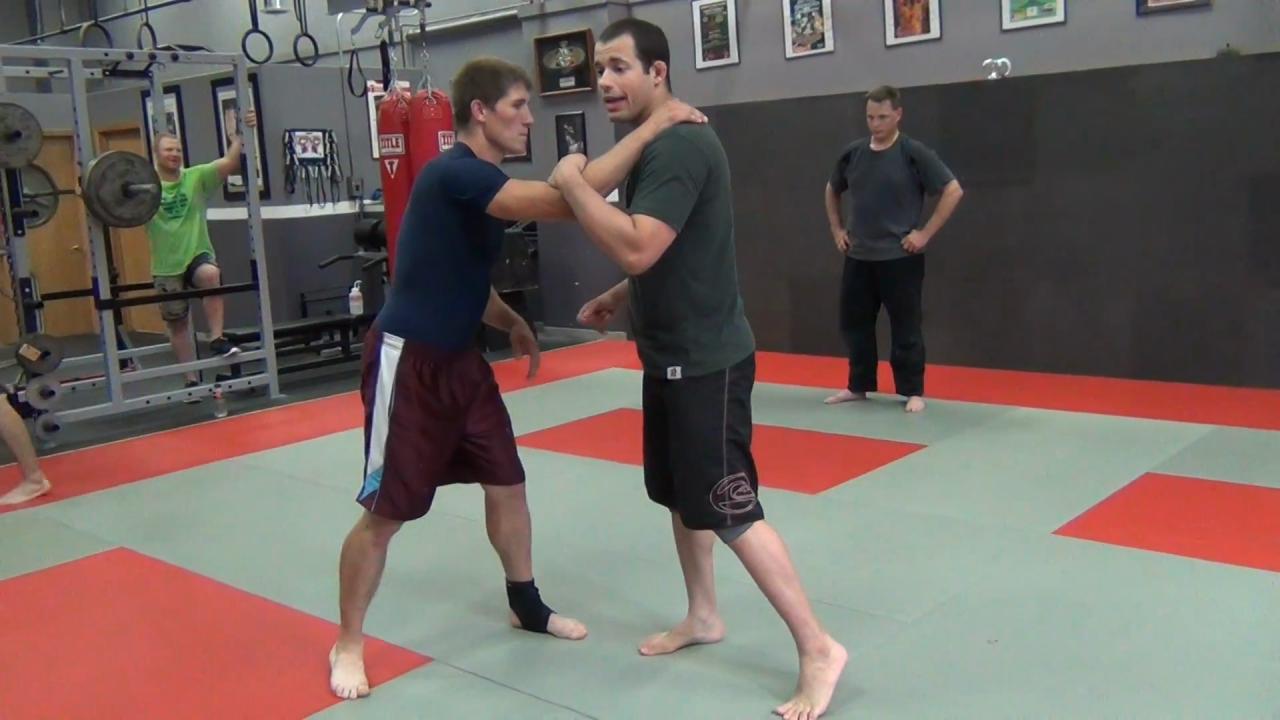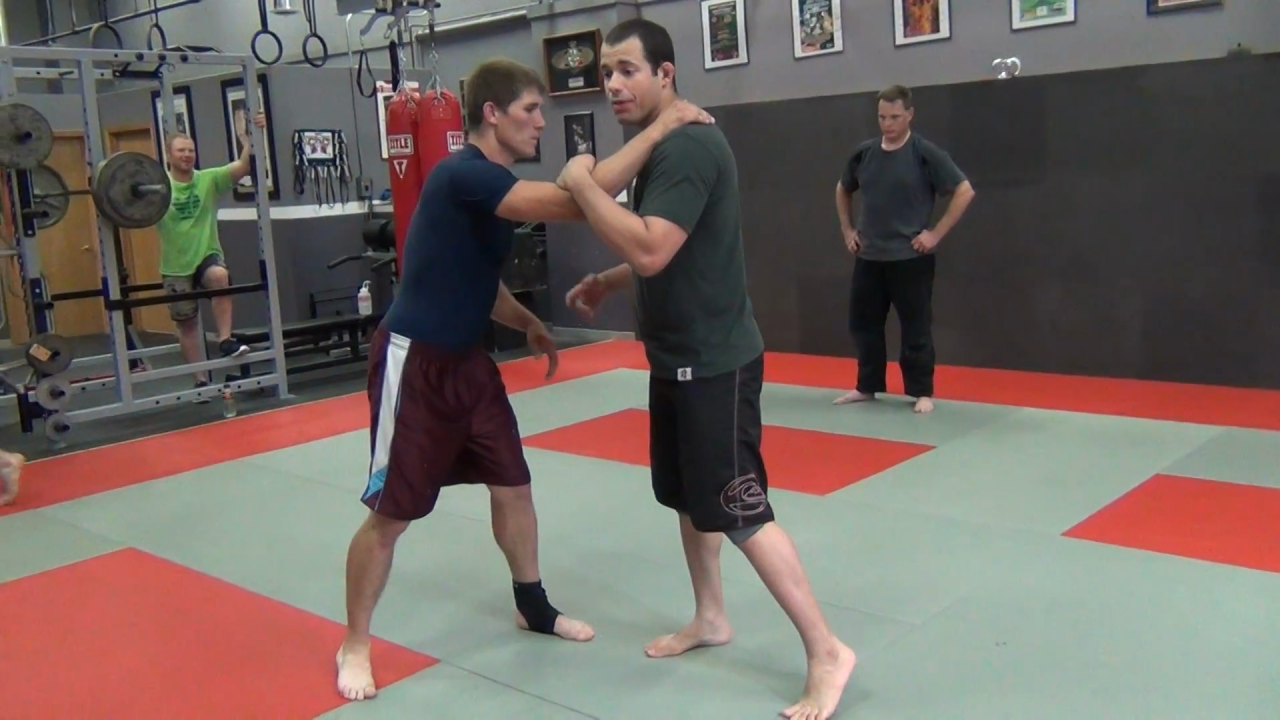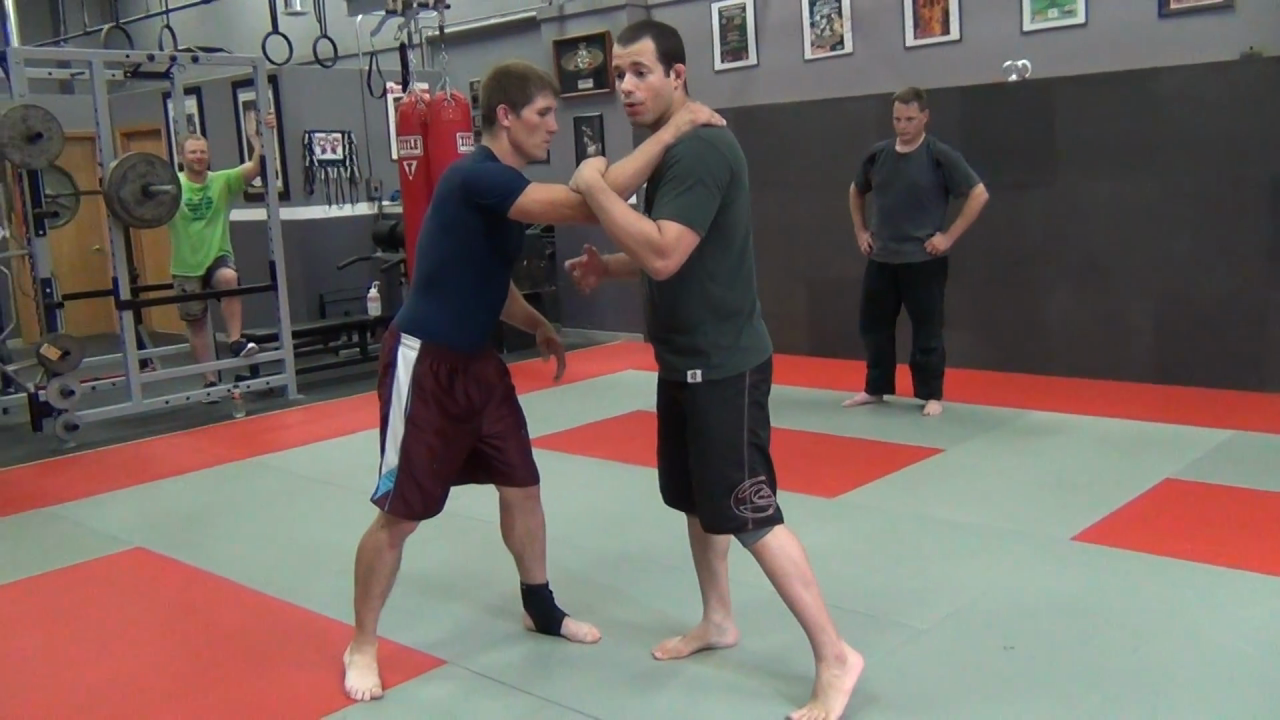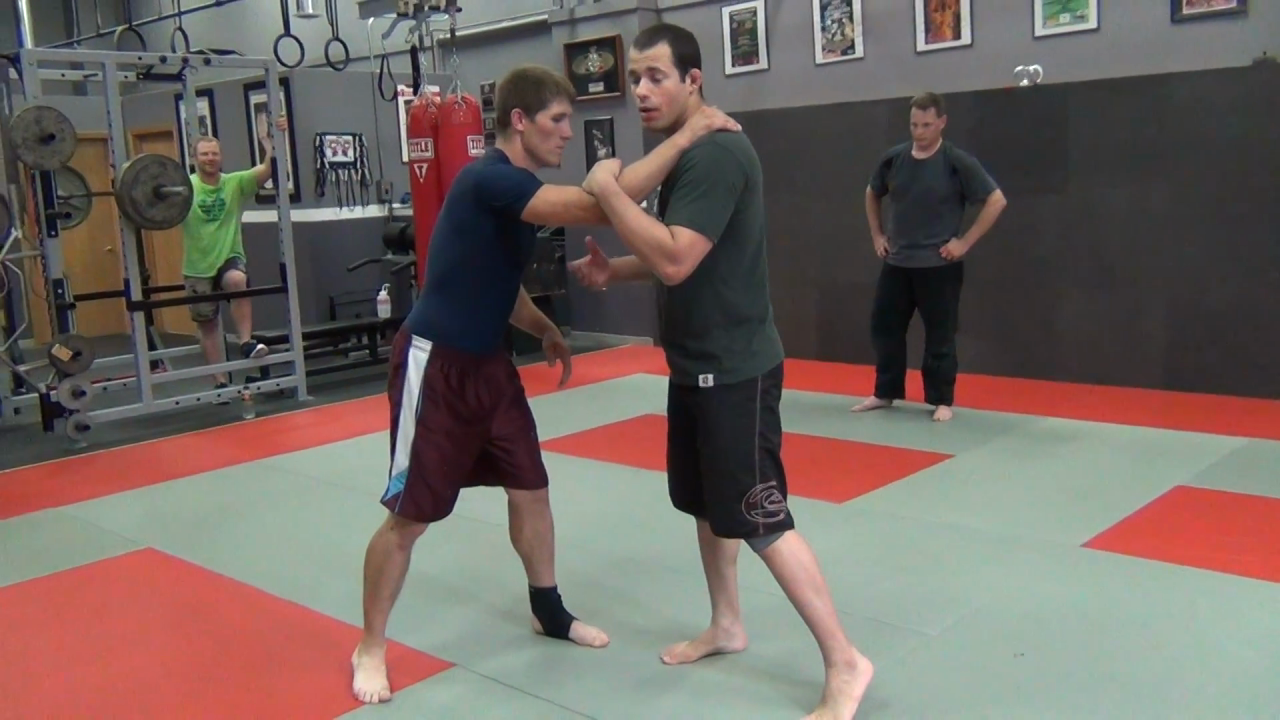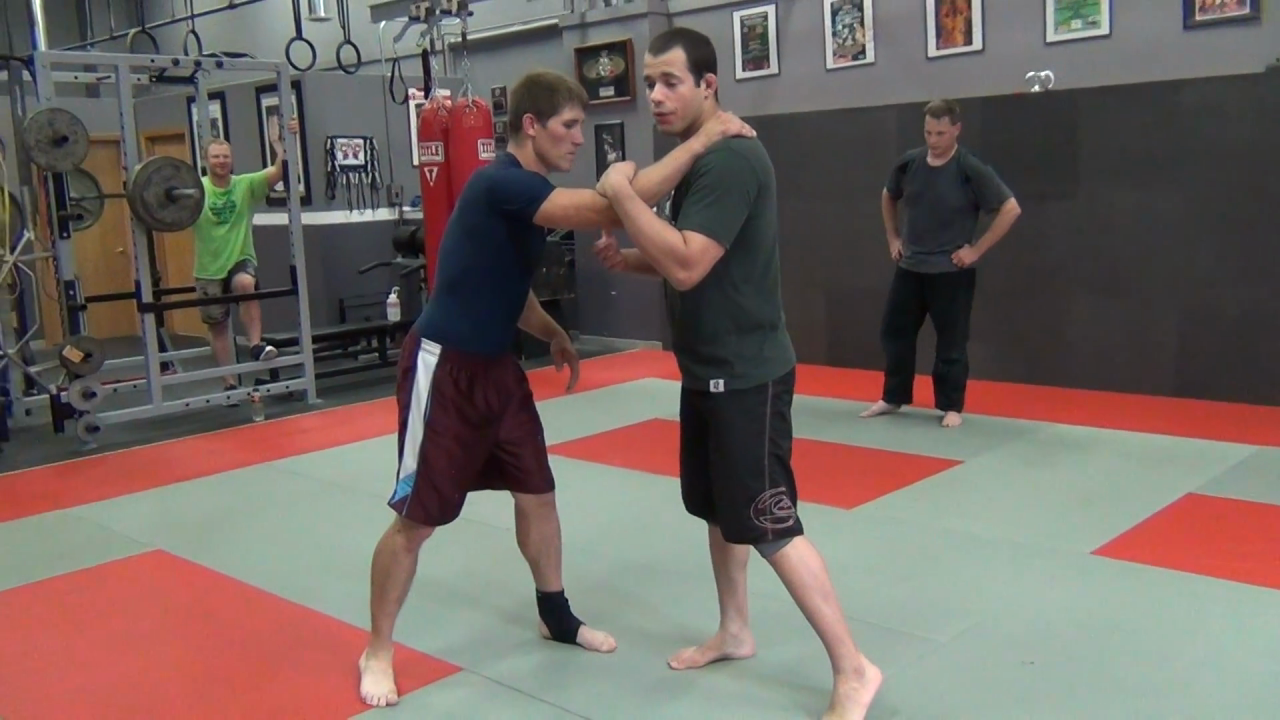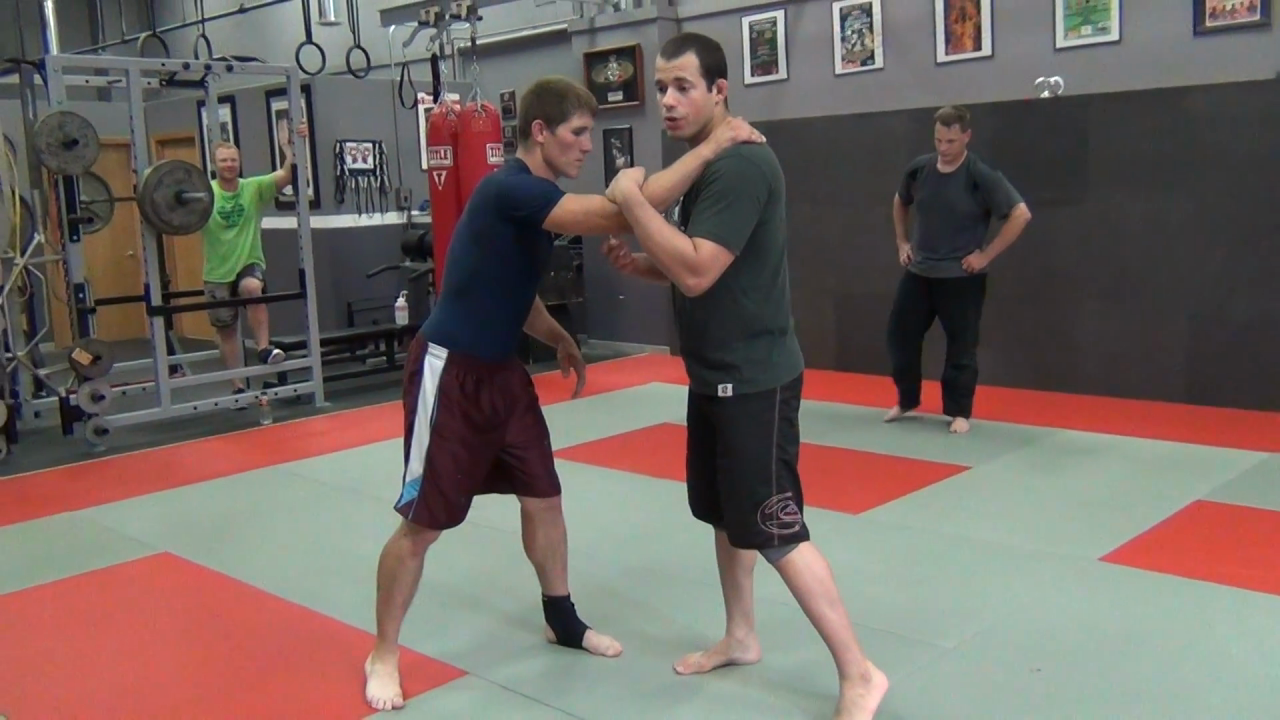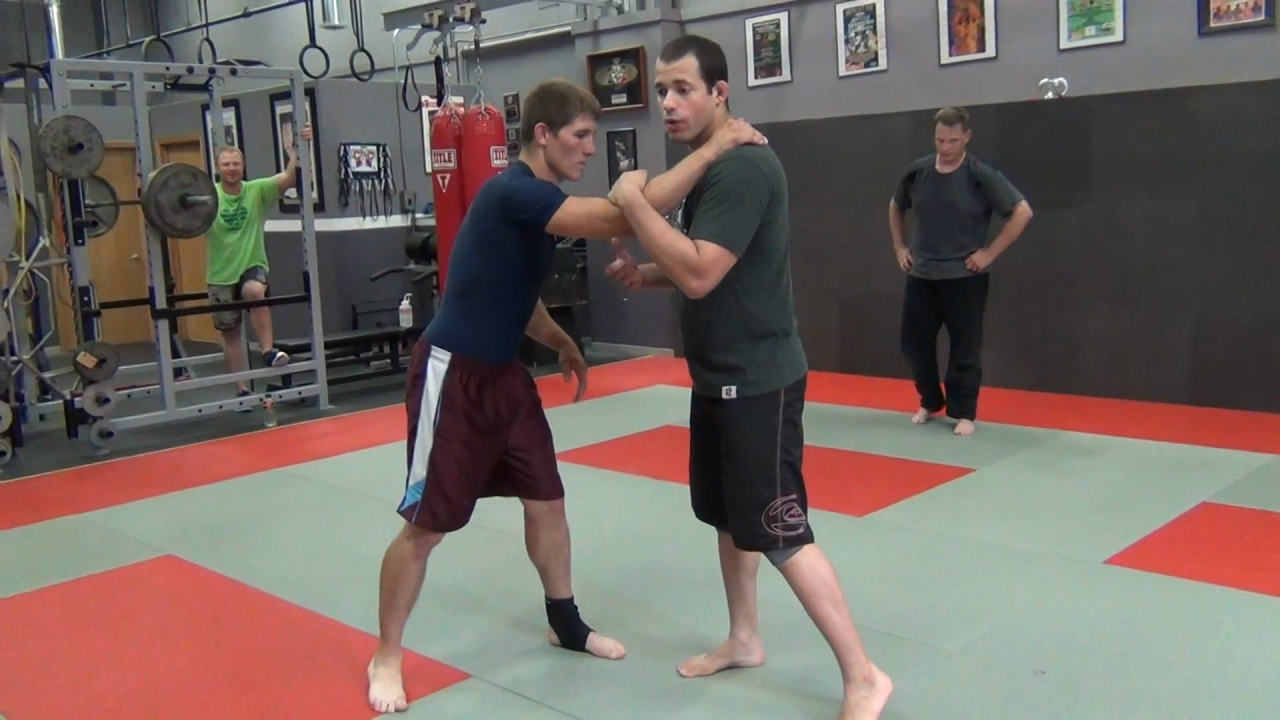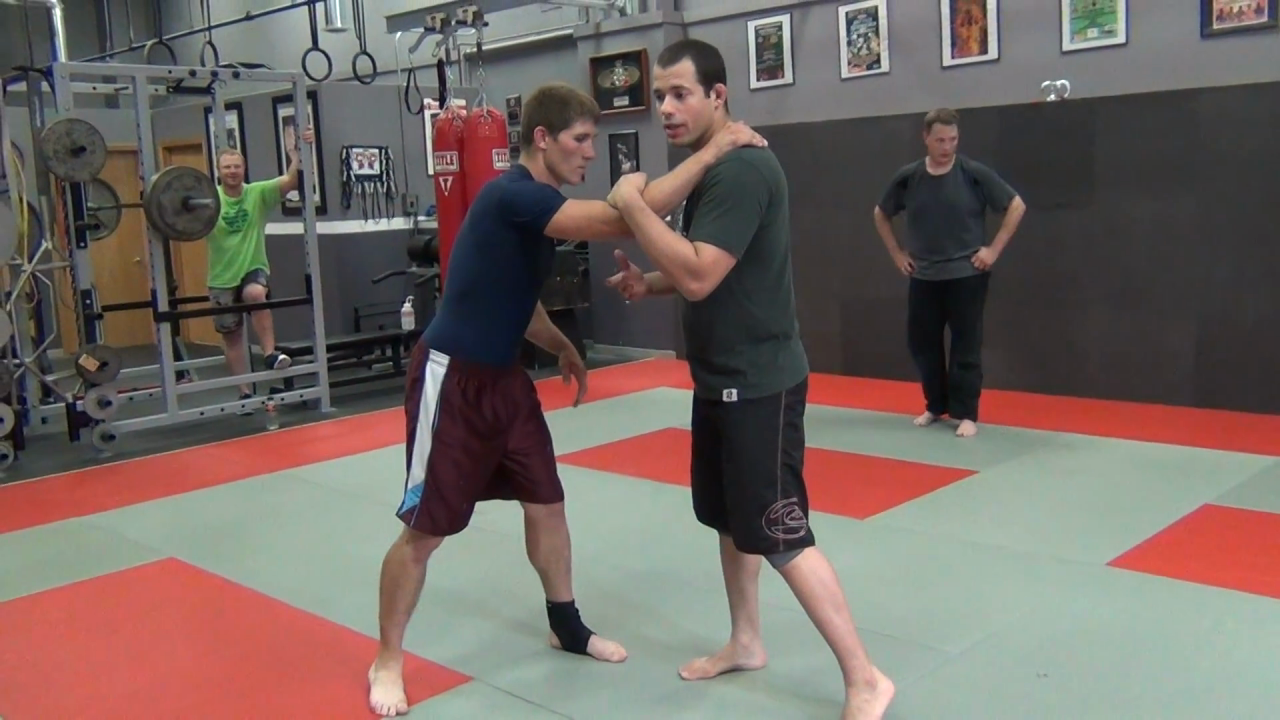
dt=0.2s
person 1, frame 1
left shoulder: (679, 146)
right shoulder: (662, 143)
left elbow: (637, 249)
left wrist: (573, 182)
right wrist: (616, 297)
left hip: (706, 359)
right hip: (673, 353)
left knee: (729, 510)
right knee: (680, 493)
left ankle: (818, 649)
right ankle: (703, 616)
person 1, frame 2
left shoulder: (688, 147)
right shoulder: (664, 145)
left elbow: (651, 251)
left wrist: (581, 182)
right wrist: (607, 282)
left hip: (714, 361)
right hip: (678, 356)
left knee: (739, 512)
right knee: (687, 495)
left ankle: (827, 653)
right ankle: (710, 618)
person 1, frame 3
left shoulder: (701, 149)
right shoulder: (674, 148)
left elbow: (665, 254)
left wrist: (594, 185)
right wrist: (607, 268)
left hip: (723, 364)
right hip: (685, 358)
left knee: (749, 515)
right knee: (695, 498)
left ankle: (835, 657)
right ankle: (717, 621)
person 1, frame 4
left shoulder: (716, 153)
right shoulder: (688, 152)
left elbow: (677, 260)
left wrist: (608, 189)
right wrist: (614, 270)
left hip: (735, 369)
right hip: (697, 363)
left knee: (760, 520)
right knee: (706, 503)
left ankle: (845, 663)
right ankle: (726, 626)
person 1, frame 5
left shoulder: (730, 159)
right shoulder: (700, 156)
left elbow: (688, 265)
left wrist: (622, 191)
right wrist: (629, 258)
left hip: (746, 373)
right hip: (709, 367)
left knee: (768, 524)
right knee: (716, 507)
right ankle: (734, 631)
person 1, frame 6
left shoulder: (741, 165)
right shoulder: (708, 162)
left elbow: (698, 272)
left wrist: (632, 198)
right wrist: (639, 261)
left hip: (754, 378)
right hip: (716, 373)
left knee: (775, 530)
right knee: (723, 511)
right ankle: (740, 636)
person 1, frame 7
left shoulder: (743, 167)
right shoulder: (711, 164)
left elbow: (701, 274)
left wrist: (634, 201)
right wrist: (645, 273)
left hip: (757, 380)
right hip: (720, 374)
left knee: (779, 531)
right knee: (727, 513)
right ankle: (744, 639)
person 1, frame 8
left shoulder: (741, 169)
right shoulder: (714, 167)
left elbow: (700, 276)
left wrist: (633, 203)
right wrist: (648, 282)
left hip: (758, 383)
right hip: (722, 377)
left knee: (778, 534)
right knee: (728, 517)
right ankle: (745, 642)
person 2, frame 1
left shoulder: (485, 182)
right shoulder: (453, 175)
right elbow: (567, 201)
left wrist: (509, 321)
right wrist: (651, 127)
left hip: (459, 359)
right hip: (407, 362)
left knee: (507, 484)
right knee: (385, 513)
left ankle: (526, 604)
right ankle: (348, 644)
person 2, frame 2
left shoulder: (496, 184)
right shoulder: (462, 176)
right elbow: (576, 202)
left wrist: (527, 322)
right wrist: (659, 128)
left hip: (466, 360)
right hip: (414, 362)
left knee: (513, 484)
right knee: (390, 513)
left ankle: (533, 605)
right ankle: (355, 645)
person 2, frame 3
left shoulder: (507, 186)
right shoulder: (476, 179)
right elbow: (589, 204)
left wrist: (537, 325)
right wrist: (671, 131)
left hip: (477, 361)
right hip: (425, 363)
left knee: (522, 485)
right knee: (399, 513)
left ankle: (540, 607)
right ankle: (362, 646)
person 2, frame 4
left shoulder: (520, 188)
right shoulder: (489, 181)
right elbow: (601, 205)
left wrist: (544, 328)
right wrist: (686, 135)
left hip: (487, 362)
right hip: (435, 366)
left knee: (530, 488)
right knee: (408, 516)
left ankle: (548, 611)
right ankle: (370, 648)
person 2, frame 5
left shoulder: (530, 192)
right shoulder: (501, 185)
right elbow: (613, 207)
left wrist: (553, 333)
right wrist: (701, 140)
left hip: (495, 366)
right hip: (443, 368)
left knee: (537, 493)
right knee: (416, 519)
left ankle: (556, 616)
right ankle: (377, 651)
person 2, frame 6
left shoulder: (538, 197)
right shoulder: (510, 190)
right elbow: (621, 213)
left wrist: (558, 338)
right wrist: (711, 146)
left hip: (501, 369)
right hip: (450, 372)
left knee: (543, 496)
right knee: (422, 522)
left ankle: (562, 619)
right ankle: (383, 654)
person 2, frame 7
left shoulder: (541, 200)
right shoulder: (513, 193)
right elbow: (624, 216)
left wrist: (561, 342)
right wrist: (713, 148)
left hip: (504, 373)
right hip: (453, 375)
left knee: (546, 499)
right knee: (425, 525)
left ankle: (565, 622)
right ankle: (386, 657)
person 2, frame 8
left shoulder: (541, 205)
right shoulder: (512, 197)
right elbow: (625, 219)
left wrist: (561, 346)
right wrist: (712, 151)
left hip: (503, 376)
right hip: (452, 379)
left knee: (546, 503)
right knee: (424, 530)
left ankle: (566, 626)
right ankle: (387, 661)
person 3, frame 1
left shoulder: (914, 153)
right shoulder: (852, 153)
left elbow: (953, 191)
right elbow: (832, 190)
left wrist: (925, 233)
right wrist: (837, 229)
left hip: (901, 257)
right hip: (858, 256)
left knee: (906, 326)
right knee: (854, 322)
left ankle: (913, 392)
right ankle: (858, 386)
person 3, frame 2
left shoulder: (925, 153)
right shoulder: (863, 153)
left elbow: (964, 191)
right elbow: (843, 190)
left wrist: (936, 233)
right wrist: (847, 229)
left hip: (911, 257)
right hip: (869, 256)
left knee: (916, 326)
right knee: (863, 323)
left ankle: (922, 392)
right ankle: (867, 386)
person 3, frame 3
left shoulder: (940, 156)
right shoulder: (878, 154)
left elbow: (979, 194)
right elbow: (856, 191)
left wrist: (949, 236)
right wrist: (860, 231)
left hip: (924, 259)
right hip: (881, 258)
left knee: (927, 329)
right knee: (873, 324)
left ankle: (931, 395)
right ankle: (876, 388)
person 3, frame 4
left shoulder: (957, 162)
right shoulder: (893, 158)
left elbow: (996, 200)
right elbow: (872, 194)
left wrist: (965, 241)
right wrist: (877, 234)
left hip: (939, 265)
right hip: (896, 262)
left knee: (940, 334)
right knee: (884, 327)
left ankle: (942, 401)
right ankle: (885, 392)
person 3, frame 5
left shoulder: (972, 170)
right shoulder: (909, 163)
left elbow: (1011, 209)
right elbow: (888, 197)
left wrist: (977, 249)
right wrist: (893, 237)
left hip: (952, 271)
right hip: (910, 266)
left knee: (951, 340)
right knee: (895, 331)
left ankle: (951, 407)
right ankle: (893, 397)
person 3, frame 6
left shoulder: (981, 177)
right shoulder: (919, 169)
left elbow: (1021, 214)
right elbow: (900, 203)
left wrist: (987, 254)
right wrist: (902, 242)
left hip: (962, 276)
right hip: (918, 271)
left knee: (961, 346)
right knee: (901, 335)
left ankle: (959, 412)
right ankle: (907, 401)
person 3, frame 7
left shoulder: (981, 176)
right shoulder: (916, 172)
left elbow: (1022, 212)
right elbow: (895, 208)
left wrist: (989, 252)
right wrist: (900, 247)
left hip: (965, 277)
right hip: (921, 274)
left knee: (965, 347)
right knee: (913, 340)
left ankle: (963, 413)
right ankle: (930, 403)
person 3, frame 8
left shoulder: (976, 174)
right shoulder: (907, 177)
left elbow: (1016, 206)
right elbow: (880, 214)
left wrist: (994, 248)
right wrist: (896, 253)
left hip: (967, 275)
right hip: (923, 276)
left knee: (967, 346)
right knee: (923, 344)
left ankle: (965, 414)
right ankle: (936, 406)
person 4, frame 1
left shoulder: (197, 177)
left elbow: (231, 163)
left wrist: (240, 135)
left hip: (198, 254)
right hip: (166, 266)
left knee: (211, 274)
right knee: (177, 324)
left ankle: (217, 339)
right ankle: (192, 380)
person 4, frame 2
left shoulder: (210, 179)
left elbow: (245, 166)
left wrist: (250, 136)
left hip: (207, 255)
right hip: (176, 266)
left knee: (220, 276)
right knee: (187, 324)
left ankle: (226, 340)
right ankle: (201, 381)
person 4, frame 3
left shoulder: (224, 181)
left elbow: (256, 167)
left wrist: (261, 138)
left hip: (217, 256)
right hip: (186, 266)
left knee: (228, 279)
right knee: (196, 324)
left ankle: (236, 340)
right ankle: (210, 380)
person 4, frame 4
left shoulder: (236, 183)
left elbow: (268, 169)
left wrist: (273, 140)
left hip: (229, 257)
right hip: (198, 267)
left knee: (237, 281)
right knee: (207, 325)
left ankle: (246, 342)
right ankle: (221, 382)
person 4, frame 5
left shoulder: (247, 185)
left elbow: (279, 172)
left wrist: (283, 144)
left hip: (240, 260)
right hip: (209, 269)
left knee: (245, 284)
right knee: (218, 327)
left ankle: (256, 344)
right ankle: (230, 384)
person 4, frame 6
left shoulder: (254, 188)
left elbow: (287, 176)
left wrist: (293, 147)
left hip: (249, 263)
right hip: (218, 272)
left knee: (252, 289)
right knee: (226, 330)
left ankle: (264, 347)
right ankle: (238, 387)
person 4, frame 7
left shoulder: (257, 190)
left elbow: (290, 178)
left wrist: (296, 150)
left hip: (252, 266)
right hip: (221, 275)
left knee: (255, 292)
right knee: (230, 333)
left ankle: (268, 350)
right ankle: (243, 390)
person 4, frame 8
left shoulder: (258, 193)
left elbow: (292, 181)
left wrist: (297, 153)
left hip: (253, 268)
right hip: (222, 278)
left knee: (256, 295)
right knee: (232, 335)
left ankle: (270, 353)
right ankle: (245, 393)
